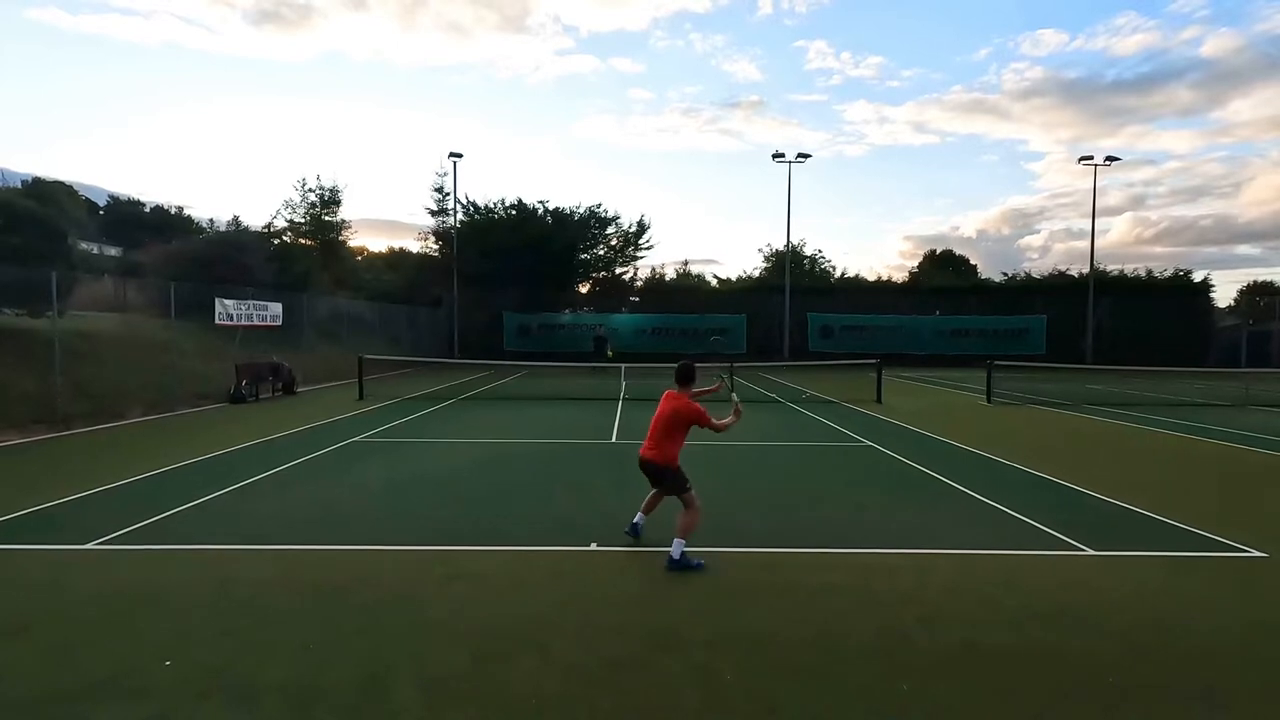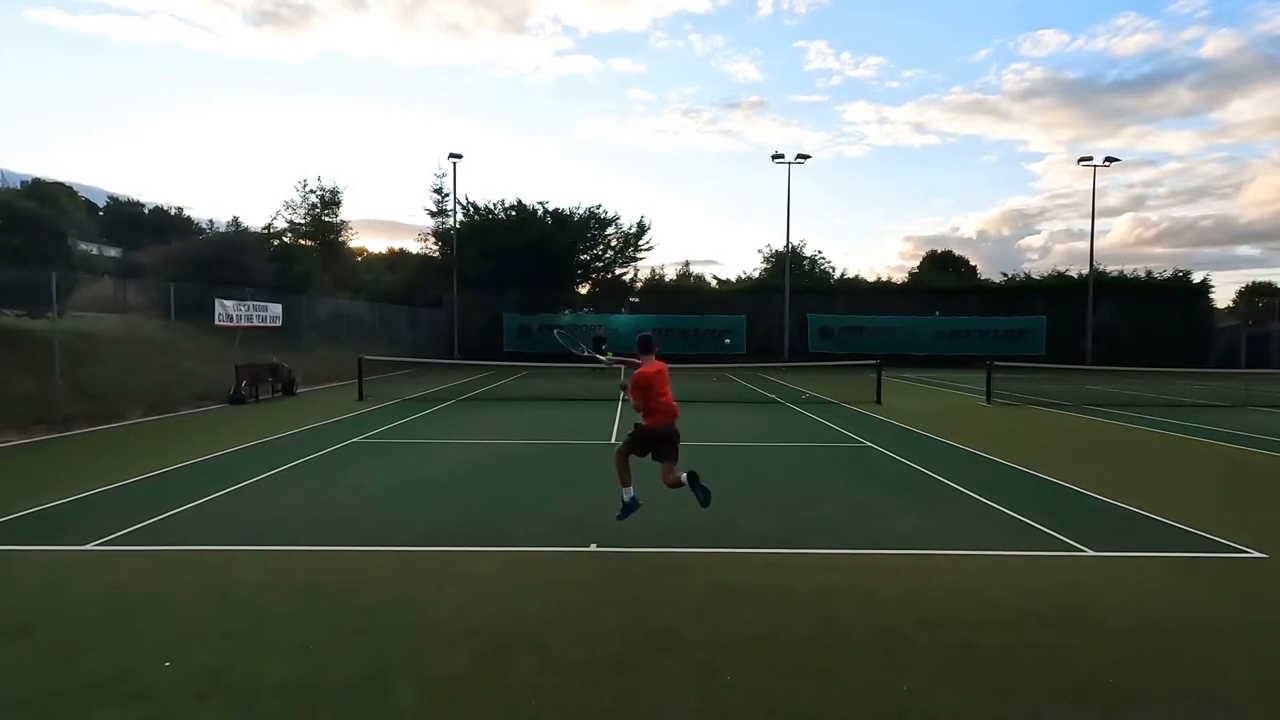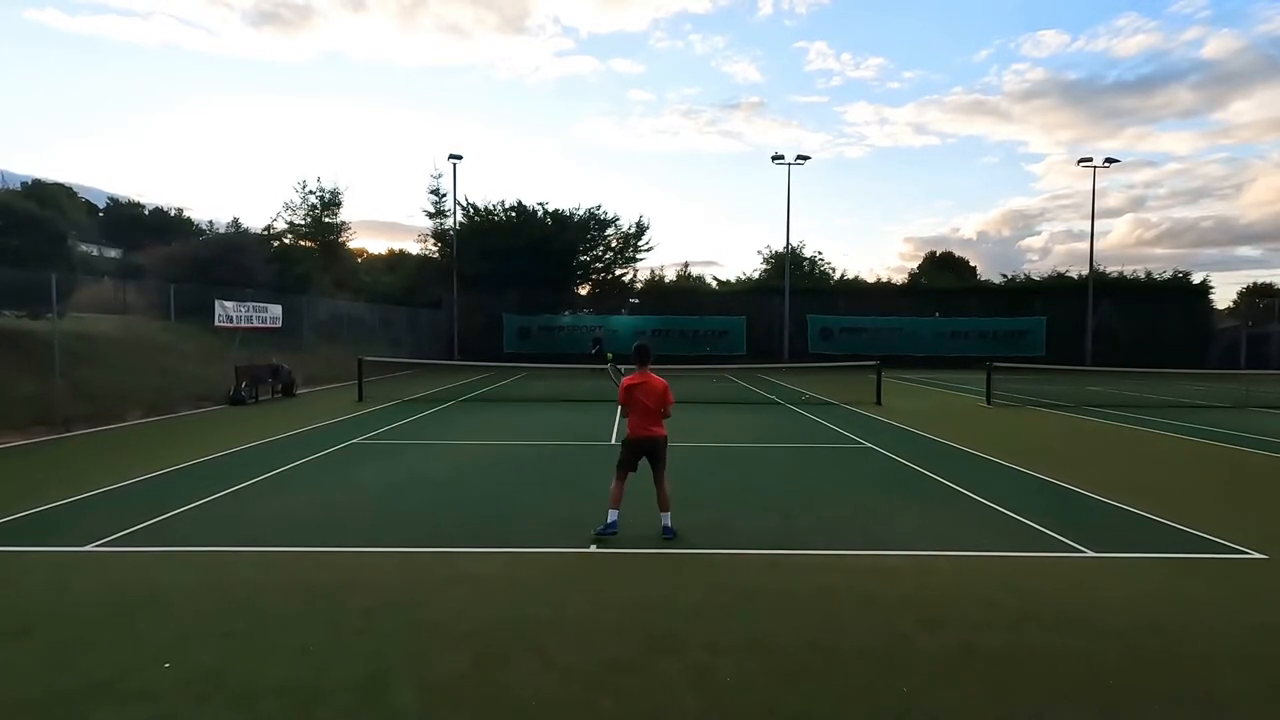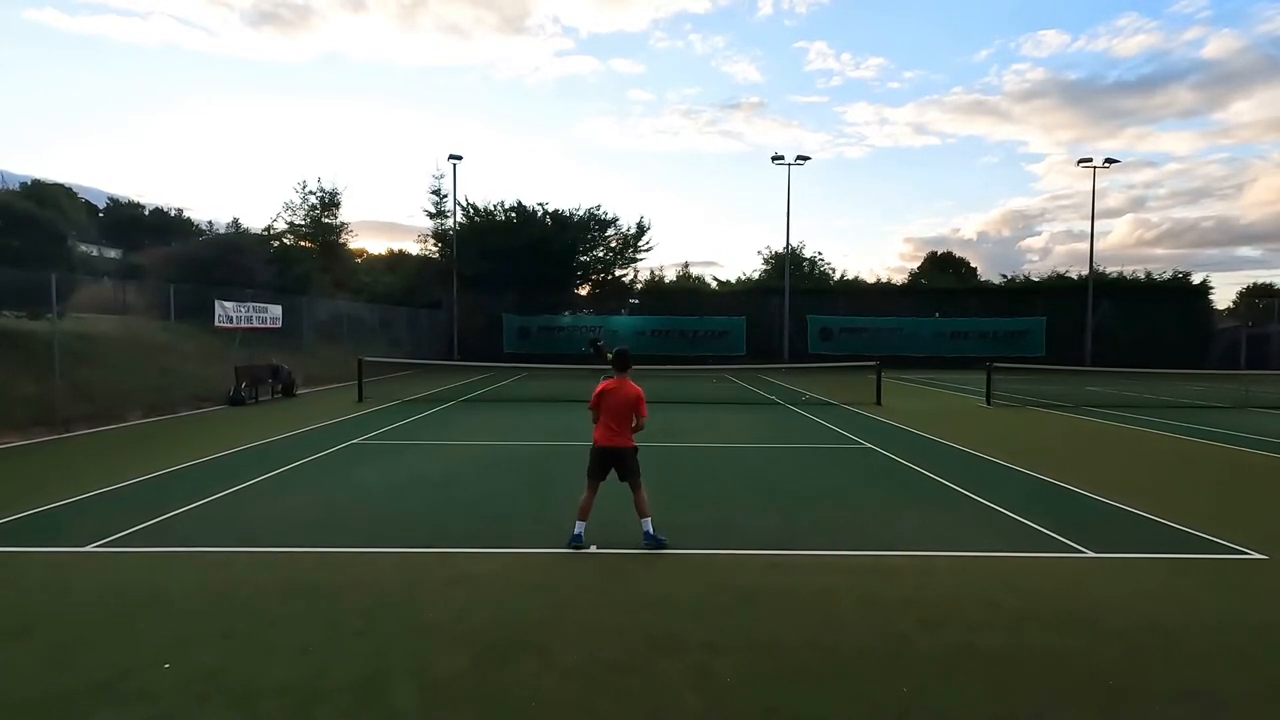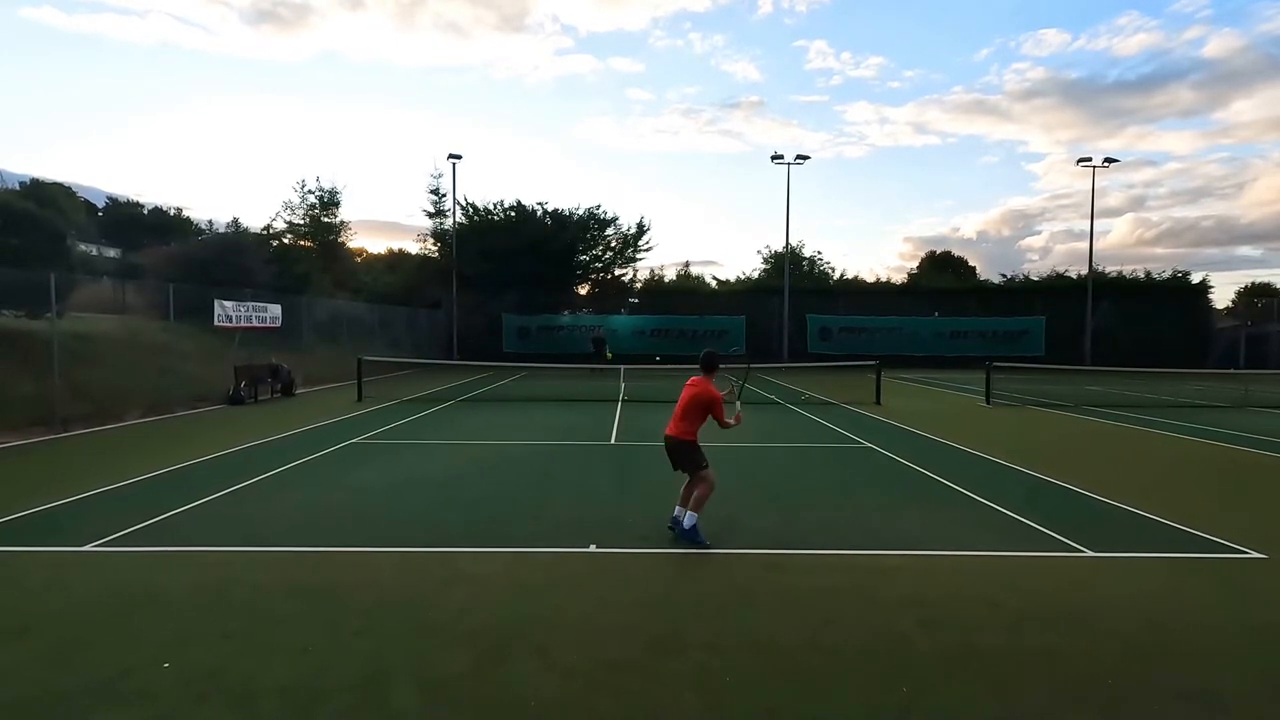
dt=1s
person 1, frame 1
left shoulder: (667, 395)
right shoulder: (693, 409)
right elbow: (718, 427)
left wrist: (714, 388)
right wrist: (734, 417)
left hip: (645, 457)
right hip: (665, 462)
left knee: (661, 489)
right knee: (692, 506)
left ankle: (636, 525)
right ankle: (676, 556)
person 1, frame 2
left shoulder: (640, 374)
right shoulder: (661, 367)
left elbow: (638, 406)
left wrist: (628, 392)
right wrist: (619, 360)
left hip: (650, 427)
right hip: (669, 428)
left knee: (620, 454)
right knee: (670, 479)
left ankle: (629, 501)
right ankle: (688, 479)
person 1, frame 3
left shoulder: (627, 383)
right shoulder: (661, 384)
left elbow: (624, 413)
right elbow: (667, 413)
left hip: (635, 438)
right hip: (657, 438)
left knee: (619, 480)
right knee: (660, 481)
left ankle: (611, 522)
right ankle: (666, 526)
person 1, frame 4
left shoulder: (602, 388)
right shoulder: (637, 392)
left elbow: (594, 418)
right elbow: (641, 425)
left hip: (601, 446)
right hip: (625, 447)
left knee: (590, 490)
right knee: (638, 489)
left ankle: (578, 535)
right ankle: (649, 534)
person 1, frame 5
left shoulder: (691, 382)
right shoulder: (712, 394)
right elbow: (723, 424)
left wrist: (722, 396)
right wrist: (735, 421)
left hip: (671, 437)
right hip: (683, 440)
left knee: (695, 478)
right knee: (707, 481)
left ankle: (678, 519)
right ankle: (688, 526)
